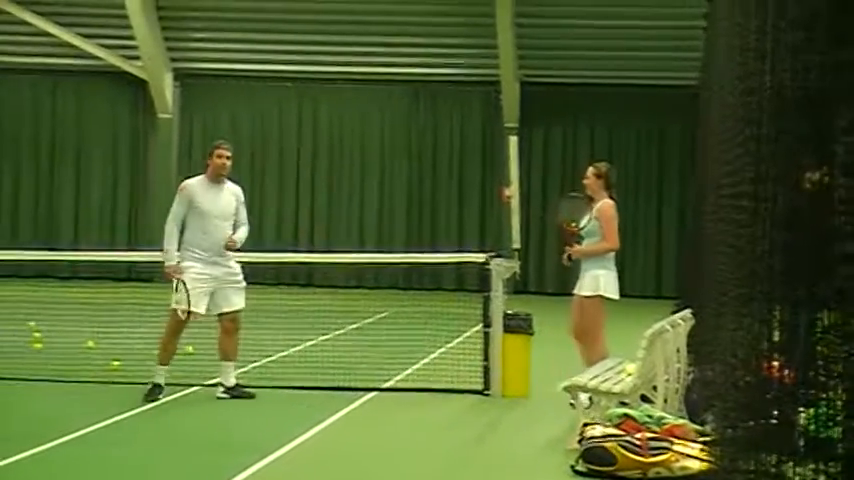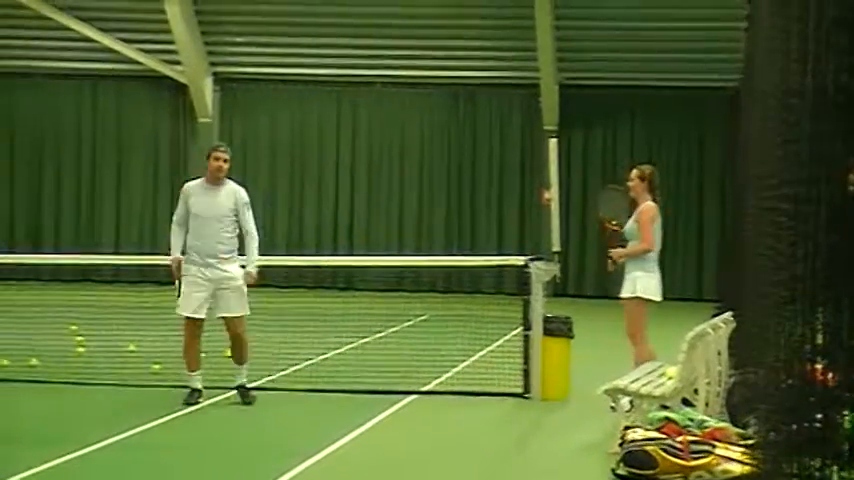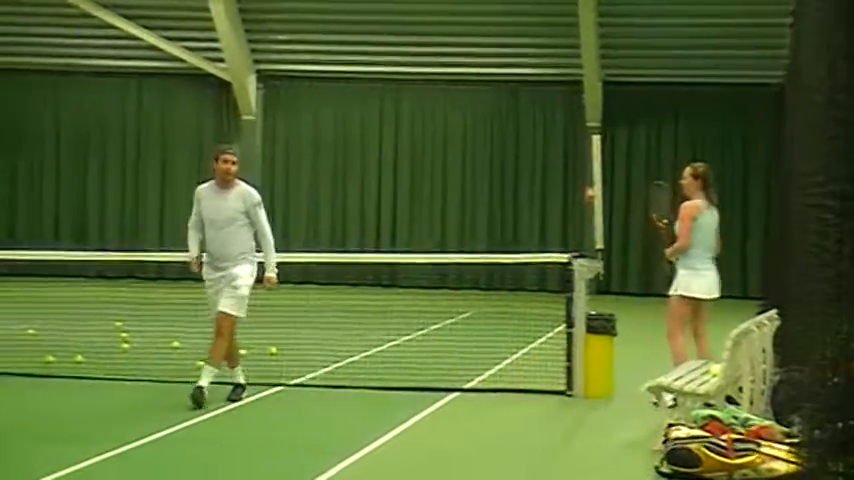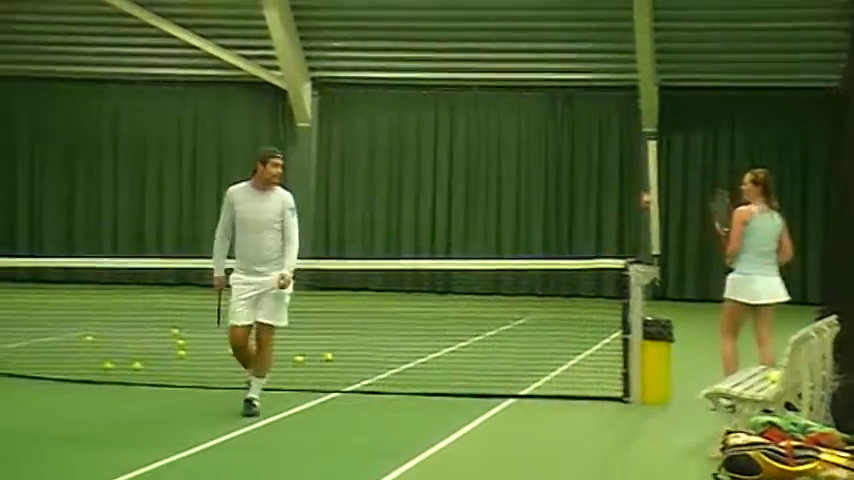
dt=0.3s
person 1, frame 1
left shoulder: (235, 191)
right shoulder: (190, 187)
left elbow: (243, 225)
right elbow: (172, 223)
left wrist: (237, 239)
right wrist: (170, 260)
left hip: (226, 267)
right hip: (194, 266)
left knee: (231, 325)
right knee: (176, 323)
left ankle: (228, 383)
right ankle: (158, 380)
person 1, frame 2
left shoulder: (237, 193)
right shoulder: (189, 190)
left elbow: (250, 232)
right elbow: (178, 224)
left wrist: (251, 266)
right wrist: (176, 254)
left hip: (228, 270)
right hip: (193, 269)
left knee: (237, 331)
right knee: (192, 331)
left ankle: (241, 381)
right ankle: (195, 386)
person 1, frame 3
left shoulder: (248, 194)
right shoulder: (201, 192)
left elbow: (264, 233)
right elbow: (195, 227)
left wrist: (271, 269)
right wrist: (194, 252)
left hip: (240, 269)
right hip: (213, 270)
left knee: (223, 329)
right knee: (224, 332)
left ankle: (203, 385)
right ankle: (239, 380)
person 1, frame 4
left shoulder: (285, 198)
right shoulder: (234, 194)
left elbow: (292, 239)
right elbow: (223, 233)
left wrist: (287, 271)
right wrist: (218, 269)
left hip: (273, 278)
right hip: (243, 276)
left knee: (265, 339)
right knee: (237, 340)
left ankle: (254, 395)
right ankle: (255, 375)
person 2, frame 1
left shoulder: (606, 206)
right shoulder: (595, 206)
left elbow: (612, 244)
left wrist: (583, 250)
right wrist: (578, 251)
left hip: (599, 275)
right hip: (588, 275)
left knee: (594, 337)
right knee: (578, 332)
person 2, frame 2
left shoulder: (646, 209)
right shoulder: (648, 209)
left elbow: (647, 246)
left wrist: (621, 253)
right wrist: (624, 255)
left hip: (640, 277)
right hip: (641, 275)
left knee: (637, 338)
right knee: (638, 338)
person 2, frame 3
left shoulder: (688, 206)
right shoulder: (712, 210)
left elbow: (683, 243)
right elbow: (716, 247)
left wrist: (670, 252)
left hip: (690, 276)
right hip: (707, 274)
left knee: (675, 334)
right knee: (700, 335)
person 2, frame 4
left shoulder: (742, 212)
right shoulder: (777, 217)
left elbow: (733, 250)
right elbow: (787, 254)
left wrist: (730, 259)
left hip: (744, 280)
right hip: (769, 281)
left knee: (728, 336)
right knee: (764, 340)
